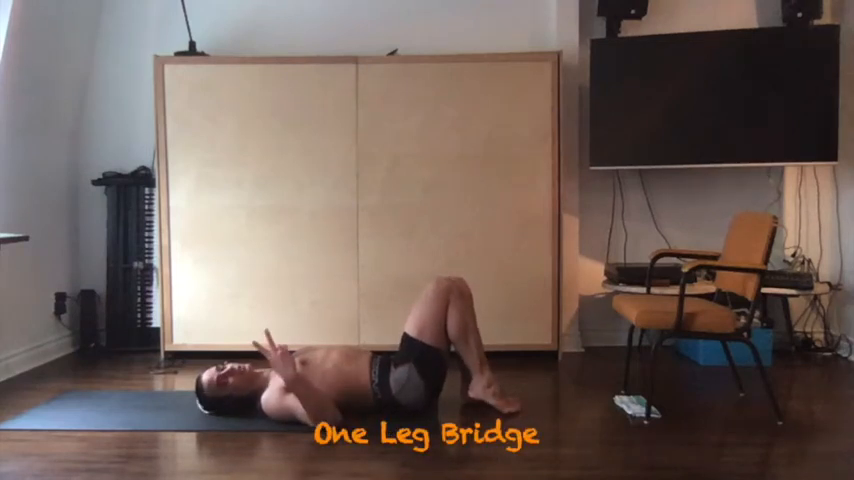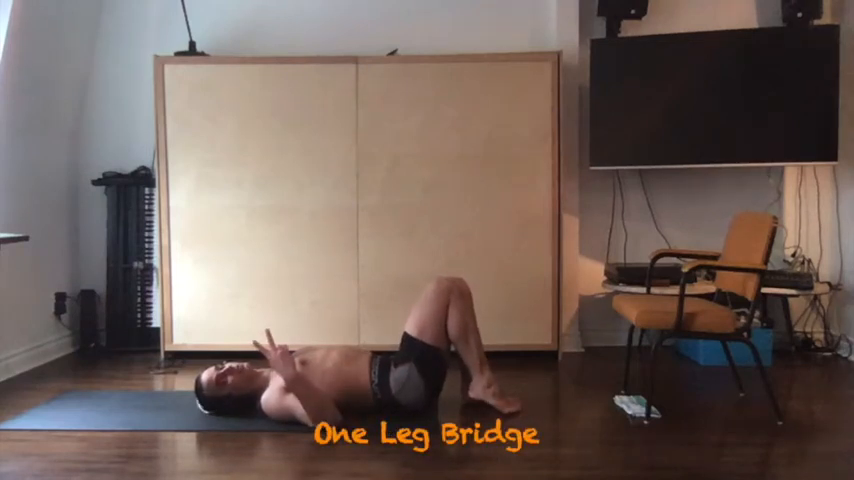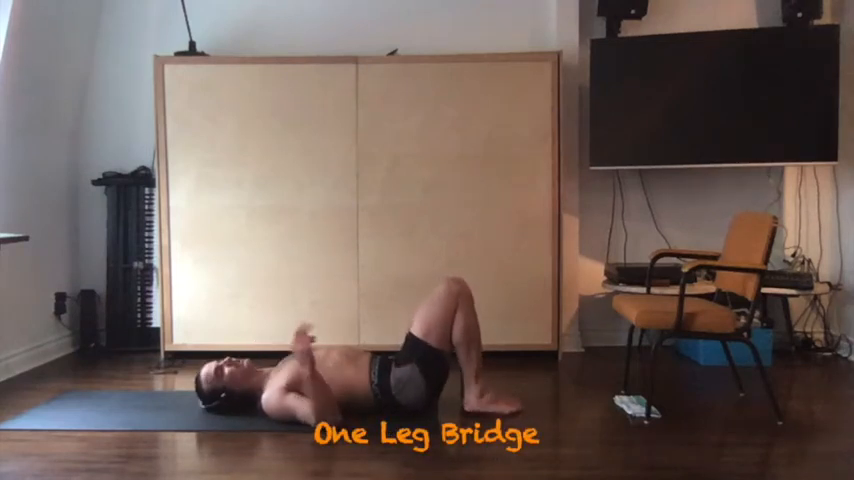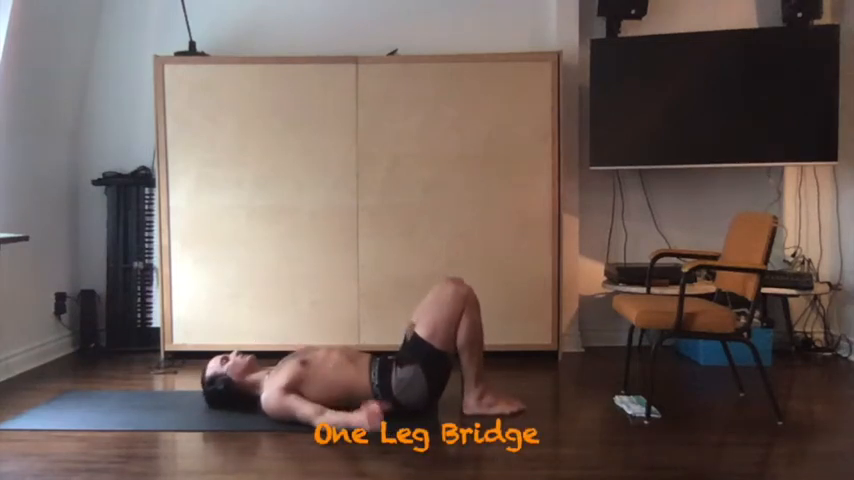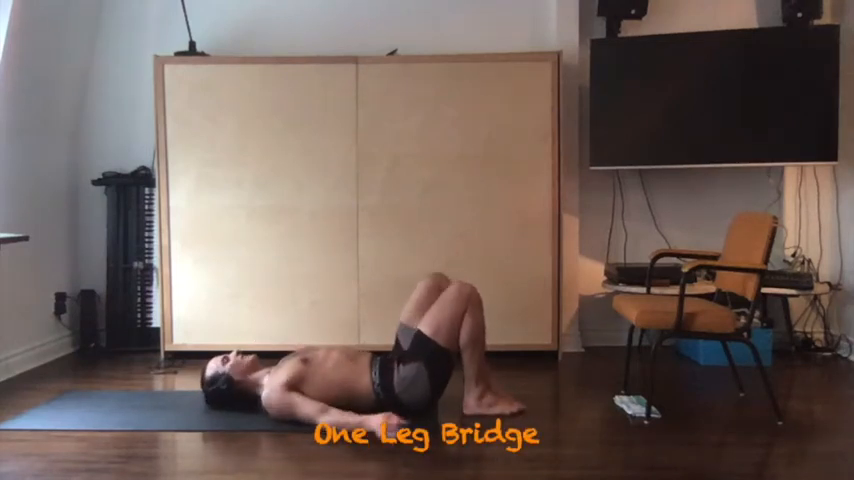
dt=0.4s
person 1, frame 1
left shoulder: (275, 376)
right shoulder: (273, 399)
right elbow: (330, 419)
right wrist: (293, 380)
left hip: (395, 370)
right hip: (405, 384)
left knee: (455, 287)
right knee: (445, 289)
left ankle: (472, 385)
right ankle: (483, 383)
person 1, frame 2
left shoulder: (274, 377)
right shoulder: (272, 399)
right elbow: (329, 420)
right wrist: (292, 379)
left hip: (395, 371)
right hip: (405, 384)
left knee: (454, 288)
right knee: (446, 289)
left ankle: (472, 385)
right ankle: (483, 383)
person 1, frame 3
left shoulder: (278, 374)
right shoulder: (272, 399)
right elbow: (328, 419)
right wrist: (311, 370)
left hip: (393, 368)
right hip: (403, 386)
left knee: (453, 288)
right knee: (454, 292)
left ankle: (472, 390)
right ankle: (476, 394)
person 1, frame 4
left shoulder: (277, 373)
right shoulder: (272, 399)
right elbow: (321, 416)
right wrist: (359, 418)
left hip: (394, 367)
right hip: (404, 384)
left knee: (452, 290)
right knee: (460, 293)
left ankle: (474, 390)
right ankle: (476, 396)
person 1, frame 5
left shoulder: (277, 375)
right shoulder: (273, 397)
right elbow: (325, 414)
right wrist: (371, 422)
left hip: (394, 364)
right hip: (404, 383)
left knee: (436, 281)
right knee: (464, 294)
left ankle: (480, 378)
right ankle: (477, 398)
